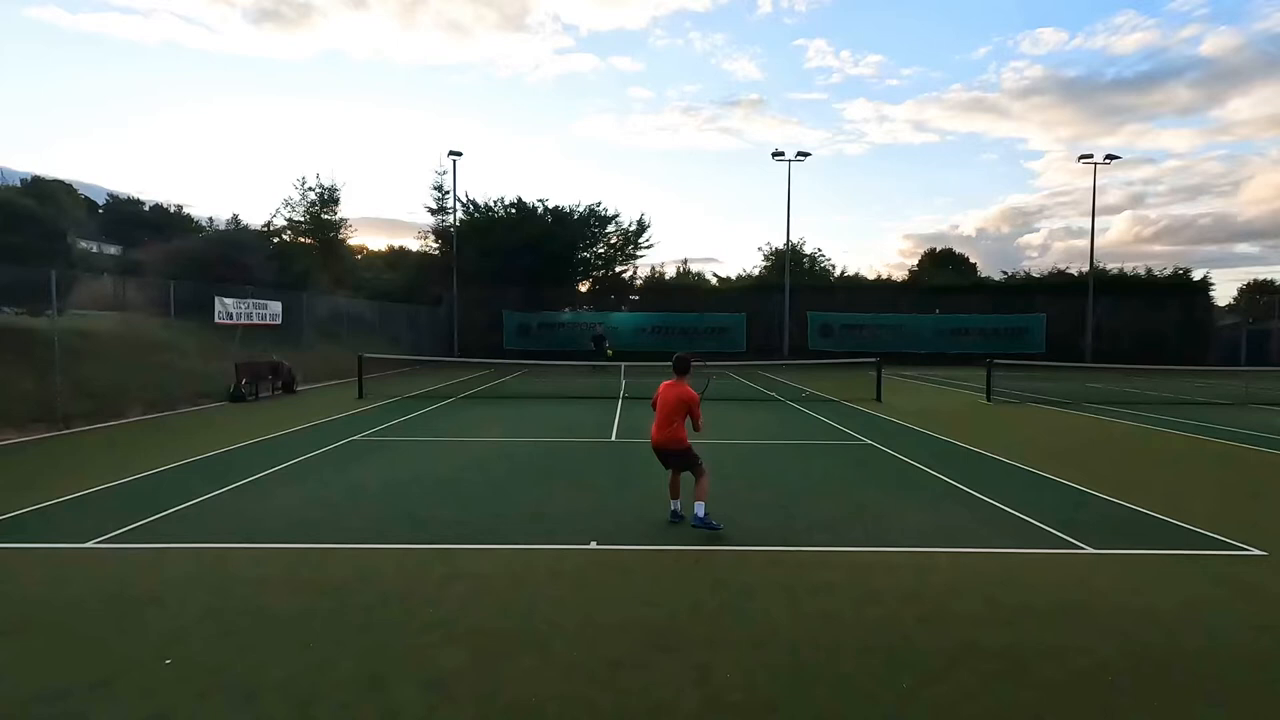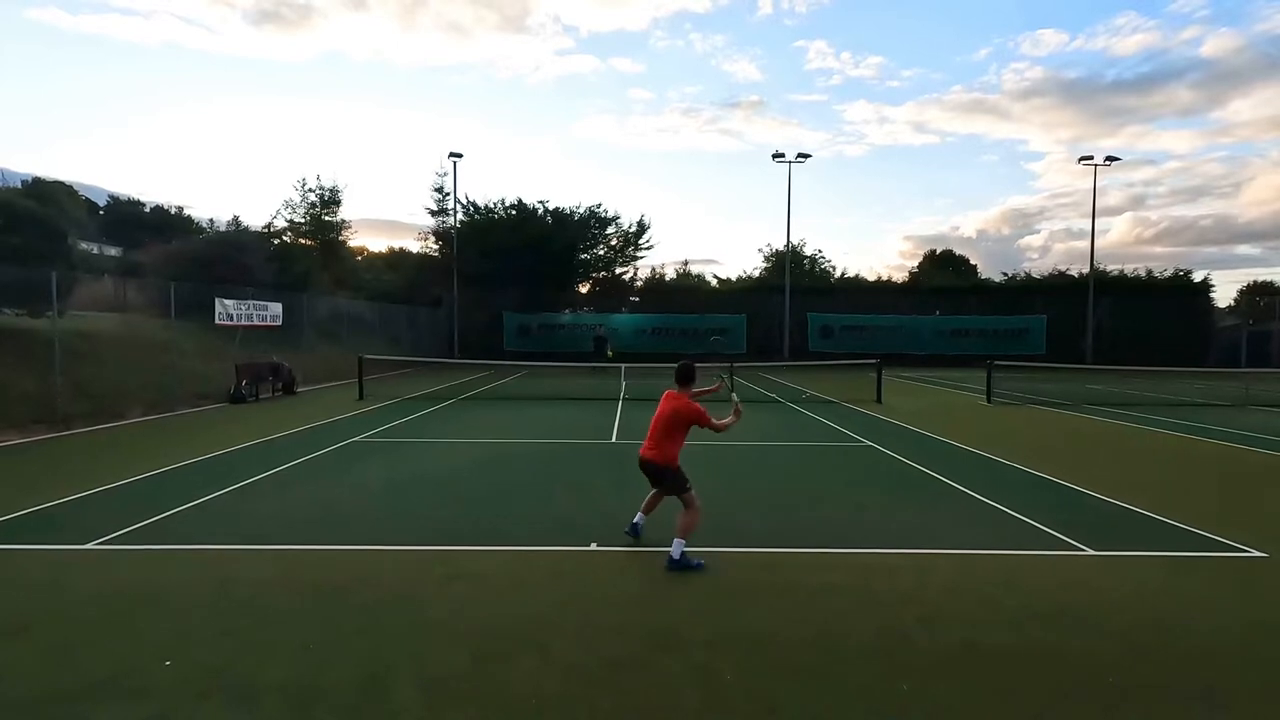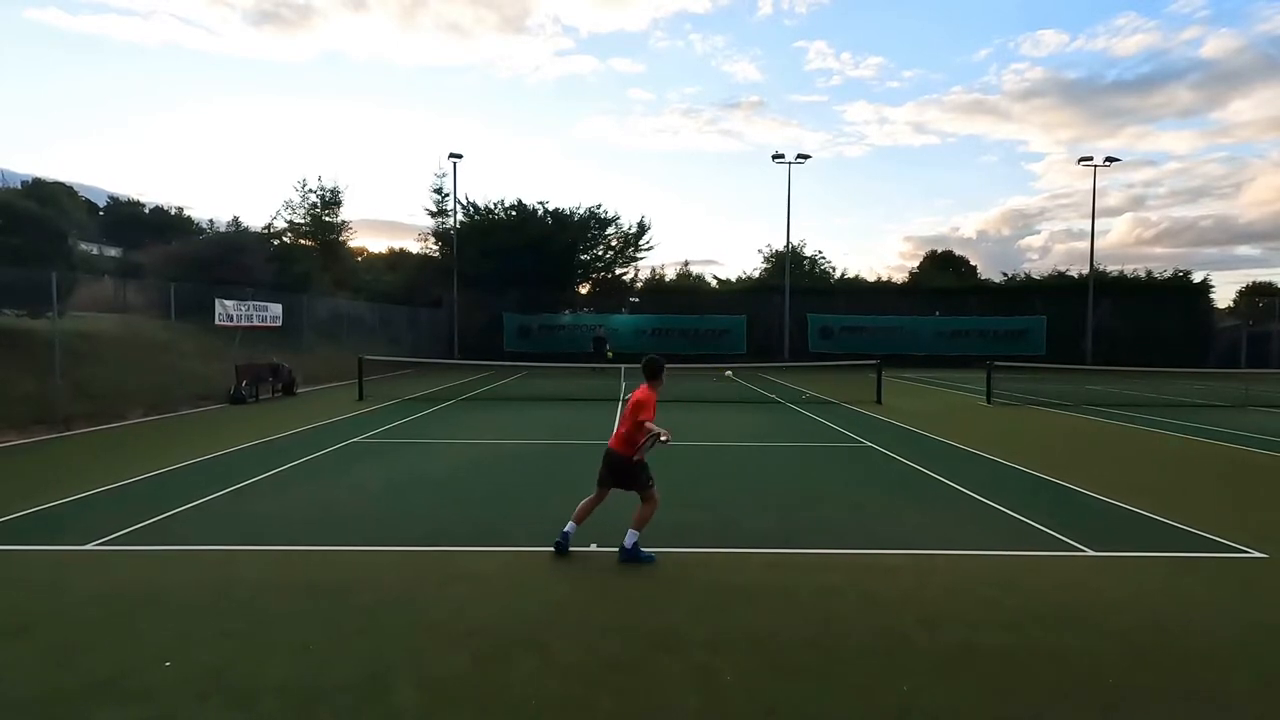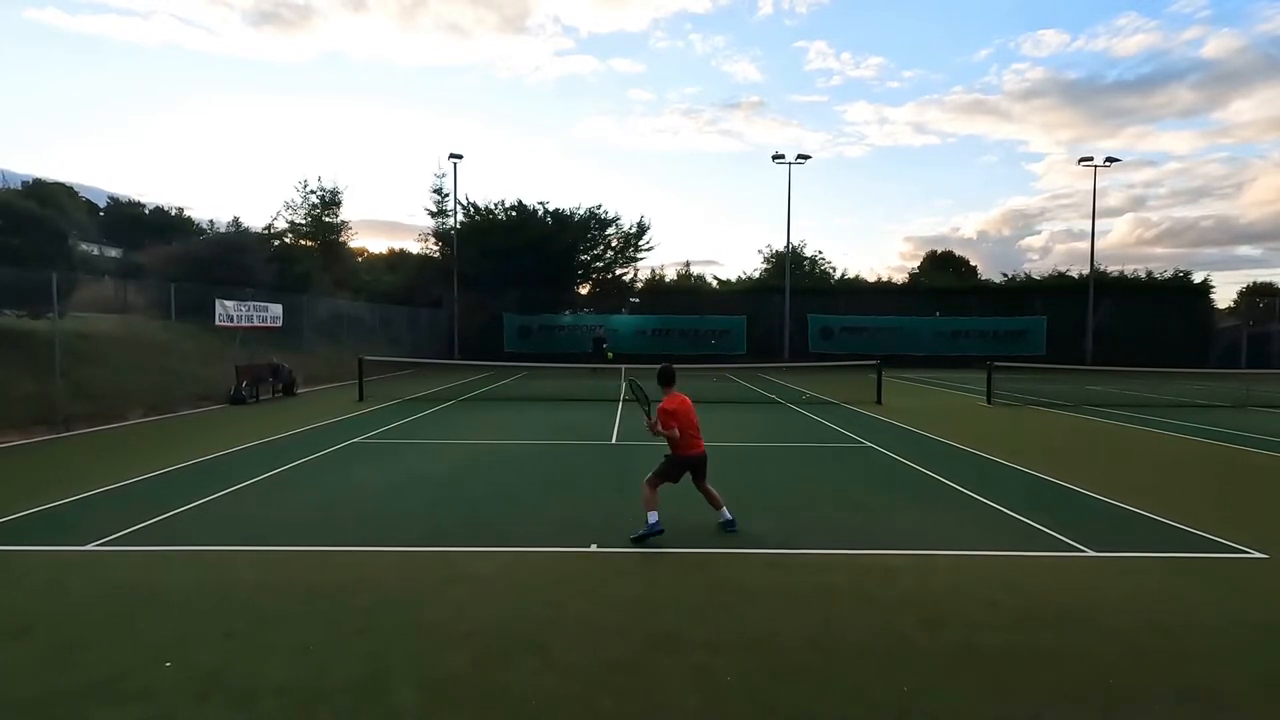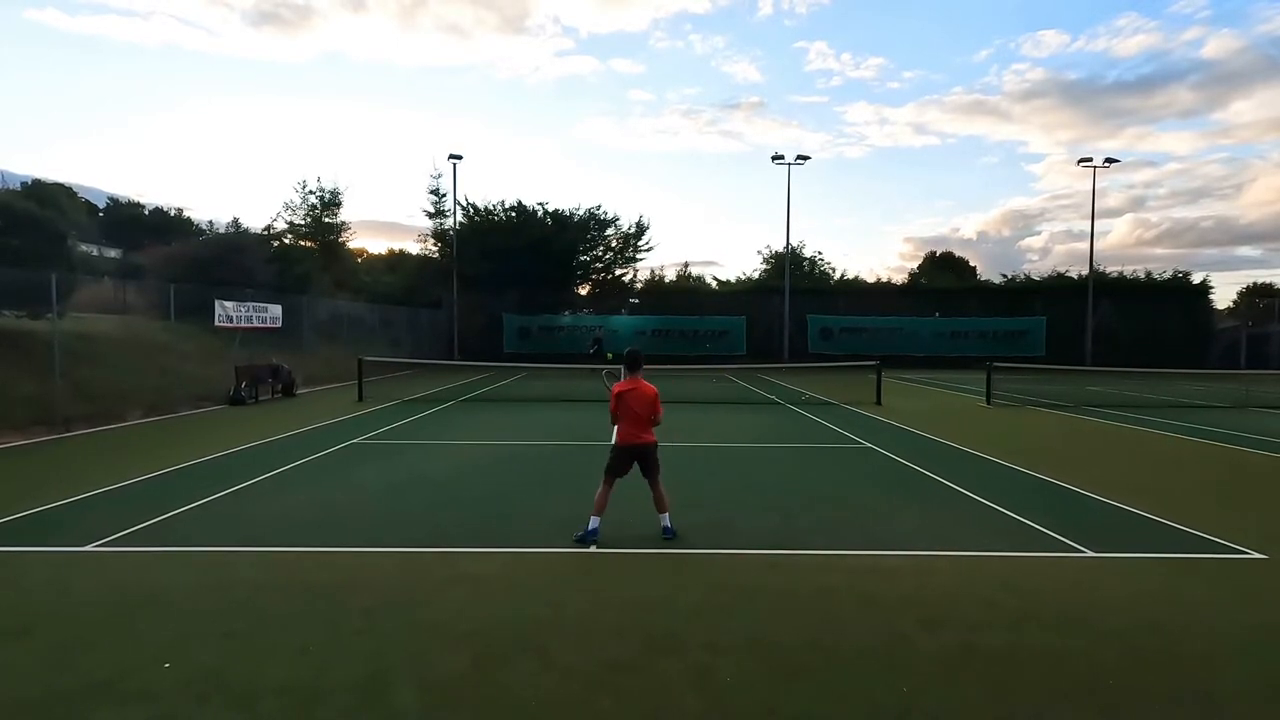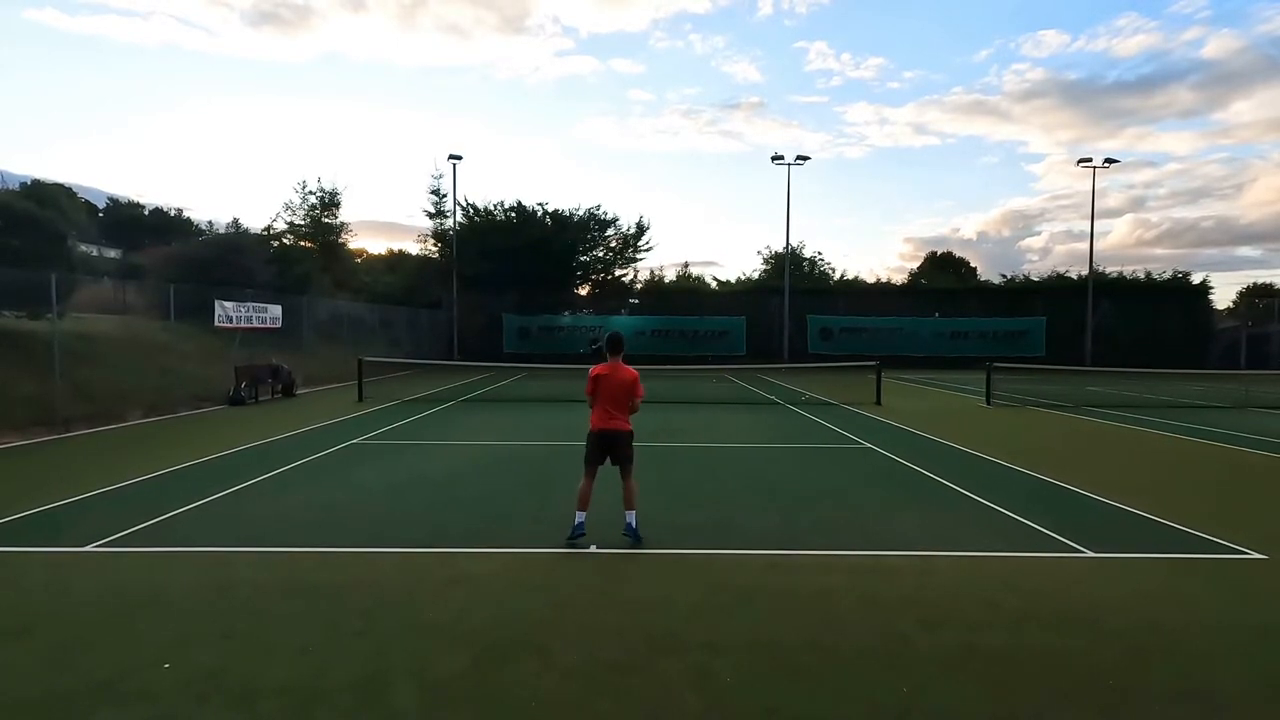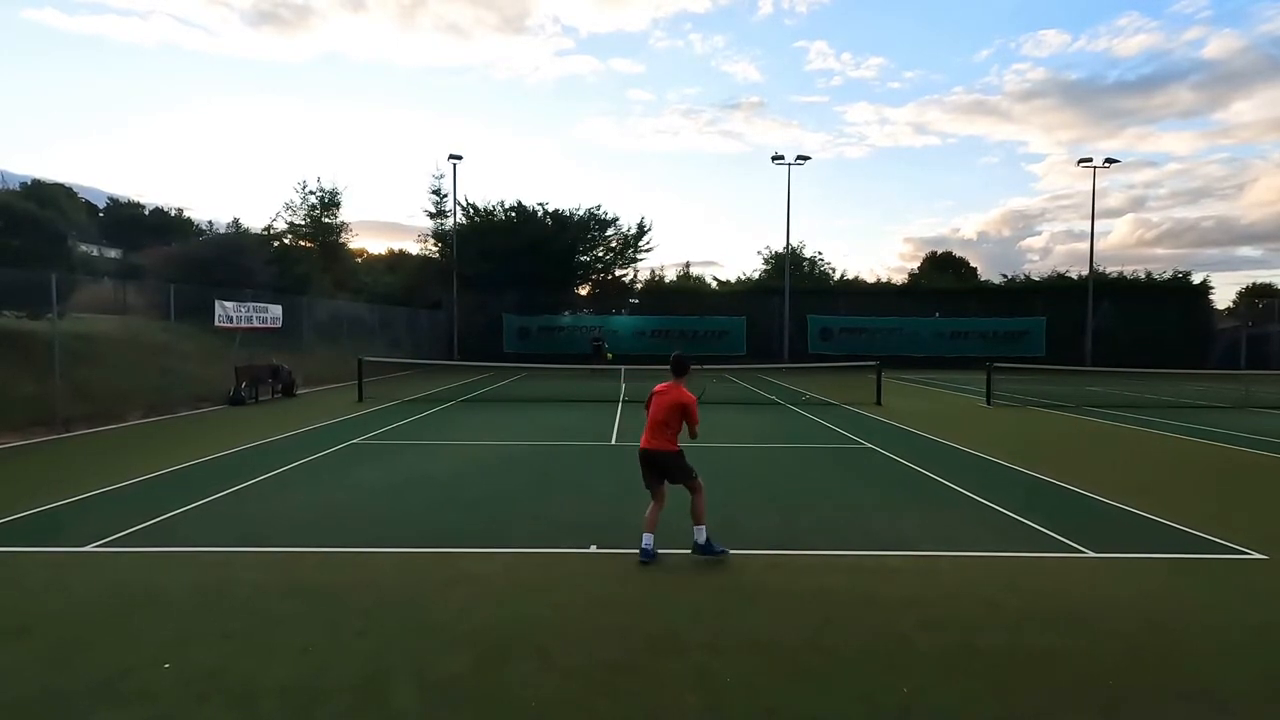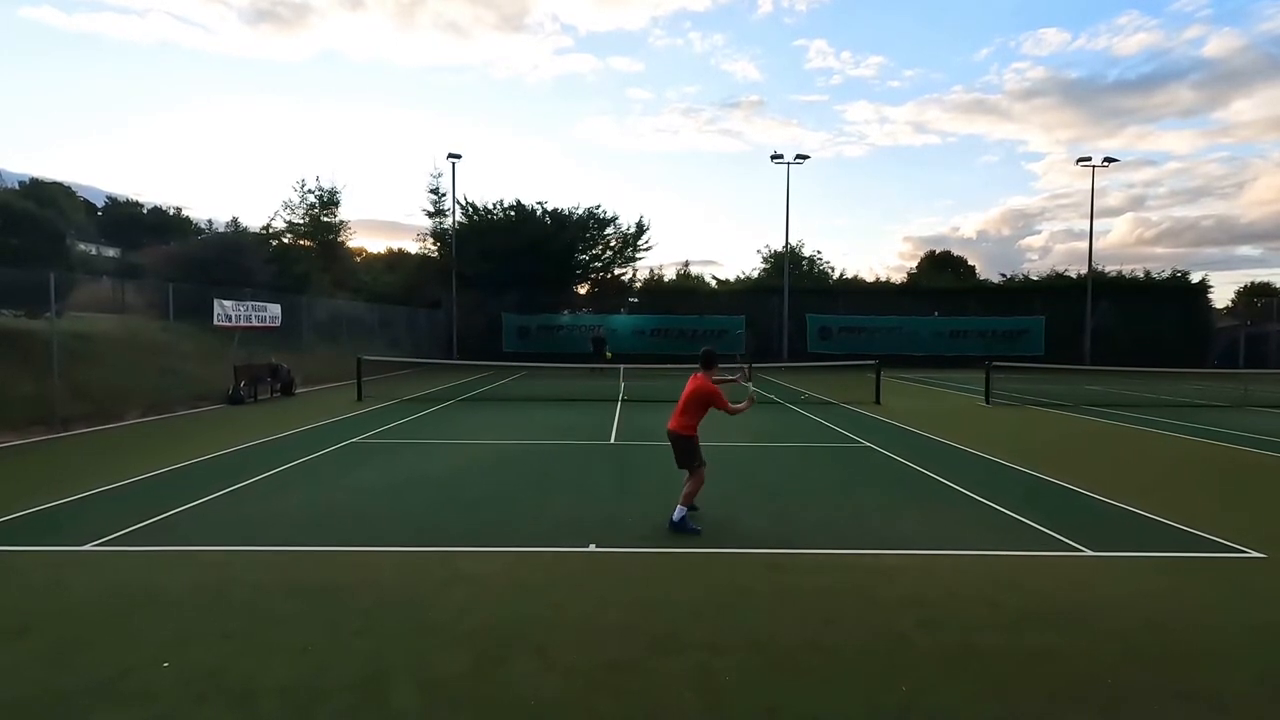
dt=0.7s
person 1, frame 1
left shoulder: (663, 387)
right shoulder: (691, 396)
right elbow: (697, 428)
right wrist: (700, 418)
left hip: (657, 442)
right hip: (677, 444)
left knee: (675, 471)
right knee: (701, 474)
left ankle: (675, 511)
right ankle: (700, 516)
person 1, frame 2
left shoulder: (667, 395)
right shoulder: (693, 409)
right elbow: (718, 427)
left wrist: (714, 388)
right wrist: (734, 417)
left hip: (645, 457)
right hip: (665, 462)
left knee: (661, 489)
right knee: (692, 506)
left ankle: (636, 525)
right ankle: (676, 556)
person 1, frame 3
left shoulder: (640, 393)
right shoulder: (647, 398)
right elbow: (645, 425)
right wrist: (660, 431)
left hip: (613, 452)
right hip: (629, 457)
left knee: (598, 497)
right knee: (651, 500)
left ankle: (565, 535)
right ankle: (629, 547)
person 1, frame 4
left shoulder: (664, 407)
right shoulder: (685, 400)
left elbow: (675, 436)
left wrist: (657, 430)
right wrist: (659, 424)
left hip: (683, 455)
right hip: (700, 452)
left knee: (649, 484)
right knee: (702, 486)
left ankle: (653, 524)
right ankle: (728, 519)
person 1, frame 5
left shoulder: (618, 389)
right shoulder: (651, 391)
left elbow: (614, 420)
right elbow: (657, 420)
left hip: (623, 445)
right hip: (647, 444)
left knee: (606, 486)
right knee: (656, 485)
left ankle: (592, 529)
right ankle: (666, 527)
person 1, frame 6
left shoulder: (595, 372)
right shoulder: (632, 375)
left elbow: (591, 403)
right elbow: (636, 407)
left hip: (598, 431)
right hip: (622, 432)
left knee: (588, 477)
right knee: (627, 478)
left ankle: (579, 524)
right ankle: (631, 526)
person 1, frame 7
left shoulder: (657, 390)
right shoulder: (687, 399)
right elbow: (693, 434)
right wrist: (695, 428)
left hip: (645, 450)
right hip: (668, 452)
left knee: (657, 499)
right knee: (697, 489)
left ankle: (646, 548)
right ankle: (701, 542)
person 1, frame 8
left shoulder: (696, 377)
right shoulder: (710, 390)
right elbow: (730, 410)
left wrist: (732, 379)
right wrist: (747, 403)
left hip: (676, 430)
right hip: (684, 434)
left knee: (697, 469)
right knee: (697, 477)
left ankle: (685, 502)
right ankle: (677, 519)
